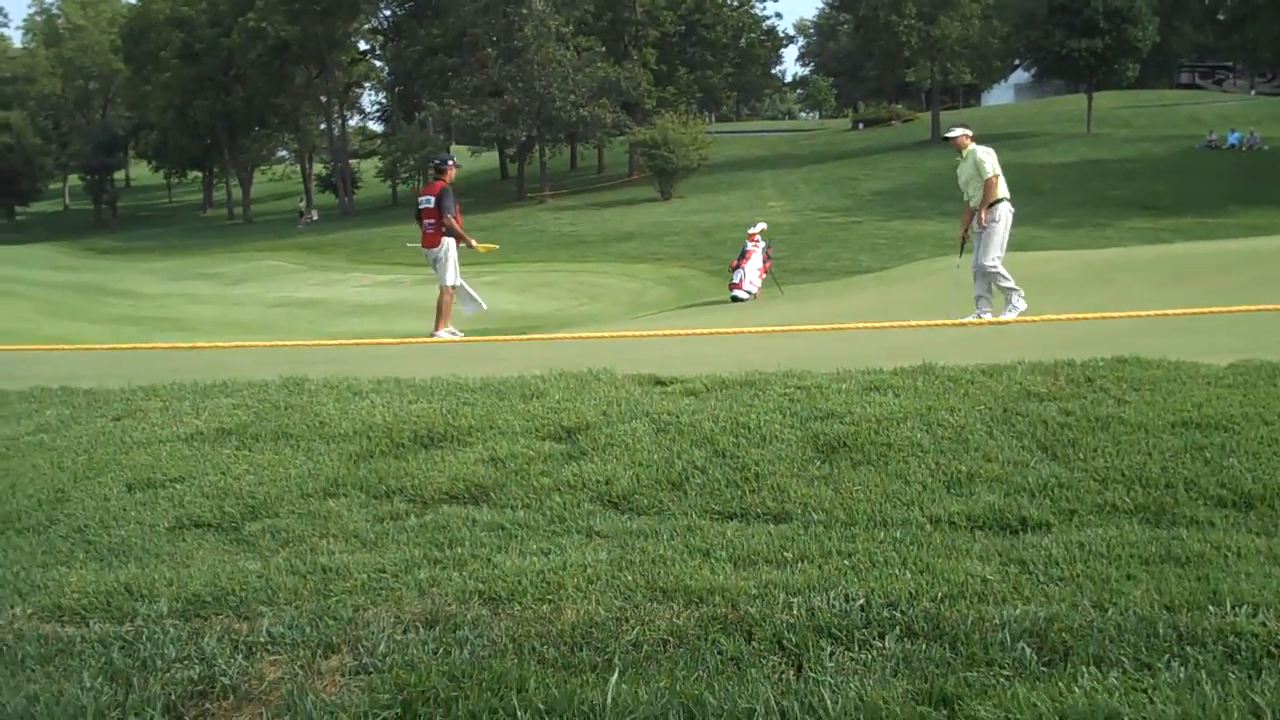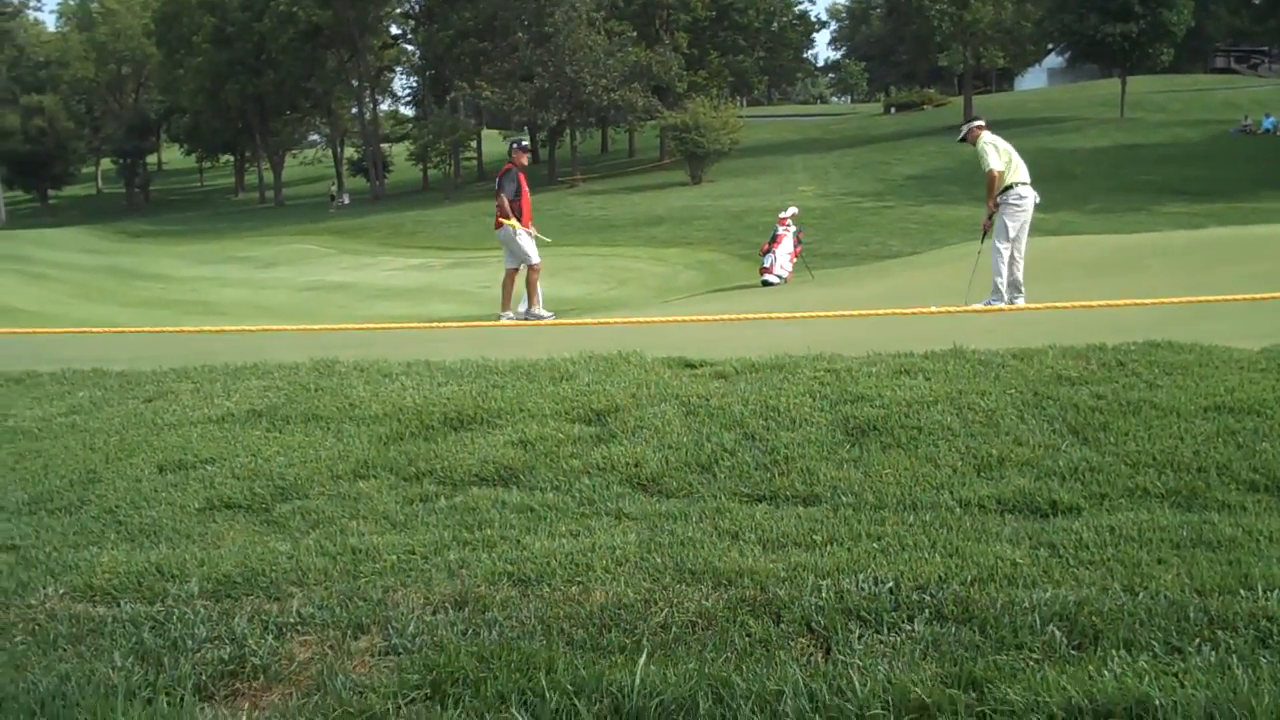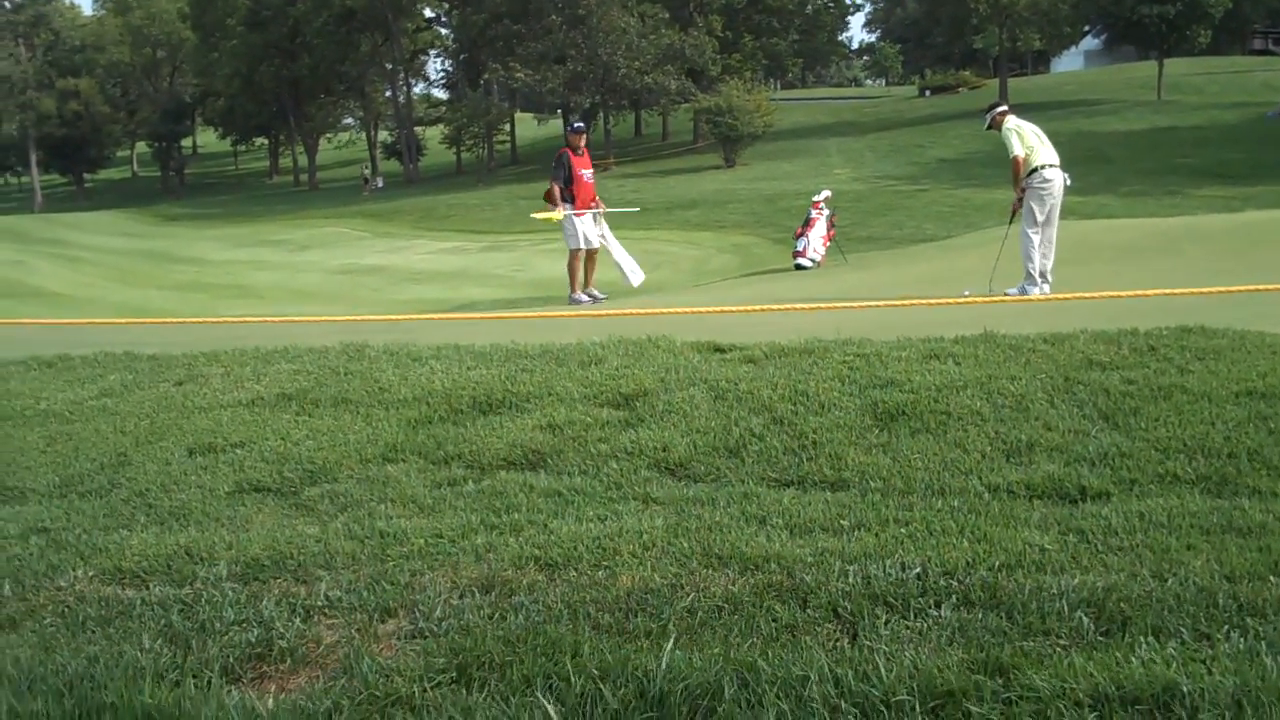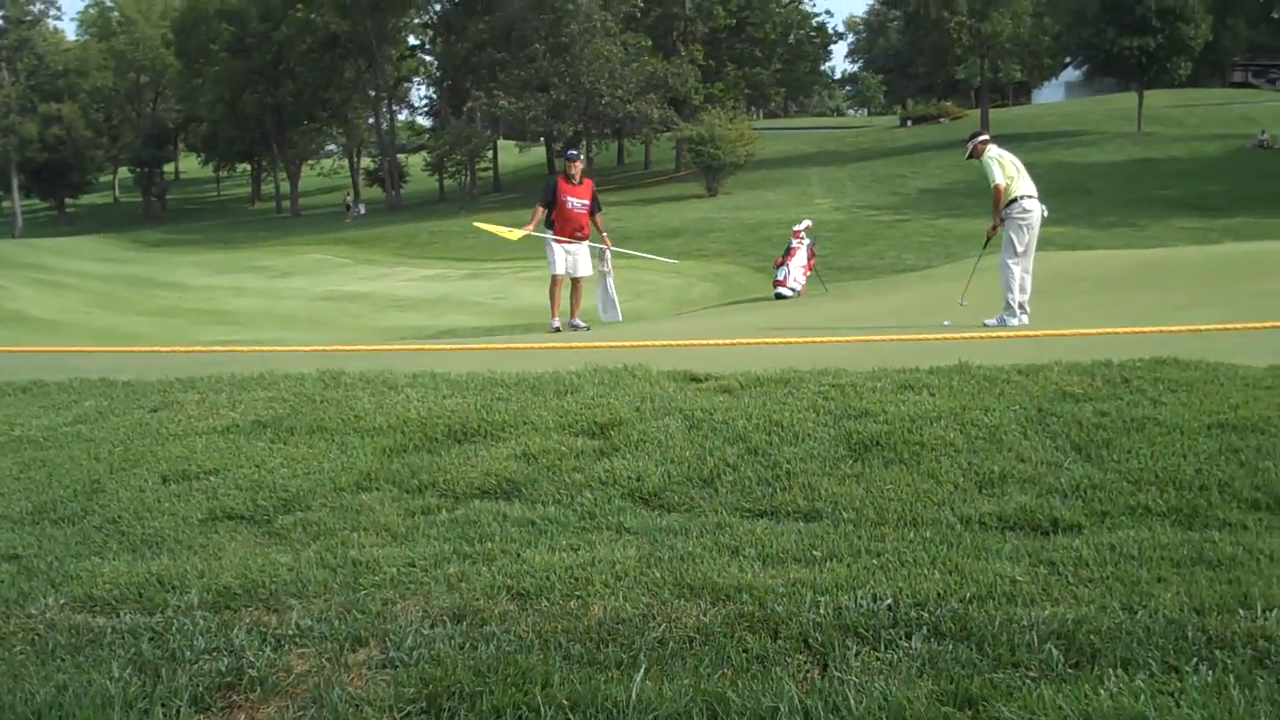
dt=0.7s
person 1, frame 1
left shoulder: (980, 153)
right shoulder: (961, 167)
left elbow: (992, 180)
left wrist: (981, 210)
right wrist: (965, 227)
left hip: (997, 212)
right hip: (981, 217)
left knee: (989, 263)
right knee: (978, 266)
left ankle: (1016, 299)
right ankle: (984, 312)
person 1, frame 2
left shoulder: (985, 143)
right shoulder: (994, 143)
left elbow: (993, 173)
left wrist: (989, 201)
right wrist: (990, 215)
left hip: (1014, 197)
right hip: (1023, 195)
left knee: (1000, 247)
right knee: (1014, 251)
left ankle: (997, 300)
right ankle: (1016, 297)
person 1, frame 3
left shoulder: (1008, 128)
right shoulder: (1024, 125)
left elbow: (1018, 159)
left wrist: (1016, 186)
right wrist: (1022, 195)
left hip: (1042, 179)
right hip: (1056, 176)
left knee: (1030, 232)
right knee: (1046, 235)
left ankle: (1031, 284)
right ankle: (1042, 282)
person 1, frame 4
left shoulder: (989, 156)
right shoulder: (1003, 155)
left elbow: (999, 188)
left wrist: (996, 214)
right wrist: (997, 222)
left hip: (1020, 210)
right hip: (1033, 208)
left knee: (1010, 262)
right knee: (1023, 264)
left ankle: (1010, 315)
right ankle: (1021, 312)
person 2, frame 1
left shoulder: (424, 190)
right shoulder: (444, 189)
left elbow: (419, 219)
right elbow: (447, 219)
right wrist: (467, 239)
left hip: (428, 244)
right hip: (444, 243)
left knee: (448, 286)
right knee: (447, 288)
left ankle: (444, 327)
right ankle: (438, 331)
person 2, frame 2
left shoulder: (515, 172)
right shoulder: (510, 171)
right elbow: (502, 197)
left wrist: (527, 224)
right wrist: (511, 218)
left hip: (515, 228)
right hip: (512, 228)
left knee: (512, 270)
right knee: (534, 265)
left ankle: (506, 313)
right ankle: (533, 309)
person 2, frame 3
left shoulder: (585, 153)
right shoulder: (564, 156)
right elbow: (555, 183)
left wrist: (597, 199)
right wrist: (558, 204)
left hip: (587, 210)
right hip: (571, 210)
left knee: (594, 249)
right knee: (576, 251)
left ankle: (588, 288)
right ankle: (574, 293)
person 2, frame 4
left shoulder: (589, 185)
right shoulder: (555, 182)
left elbow: (594, 214)
right elbow: (541, 205)
left wrist: (603, 235)
right wrist: (532, 224)
left hip: (579, 240)
right hip: (556, 238)
left knee: (578, 280)
right knee: (557, 278)
left ankle: (575, 319)
right ankle: (555, 319)
